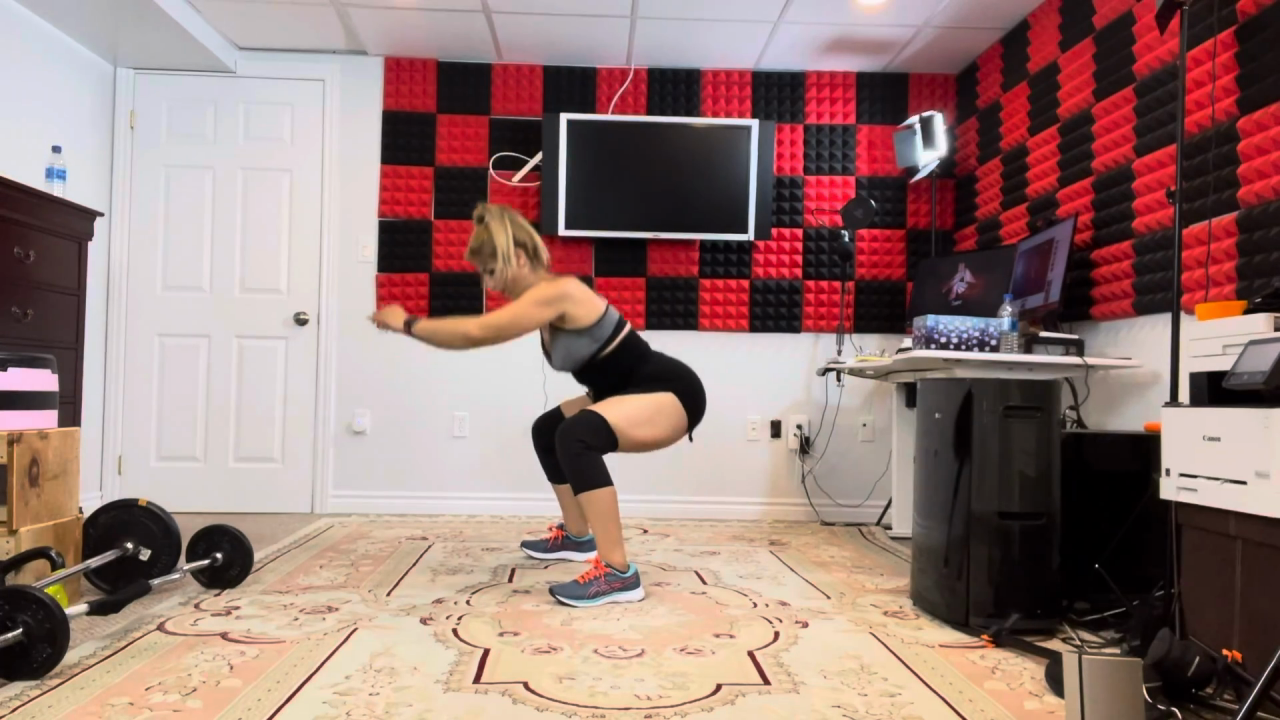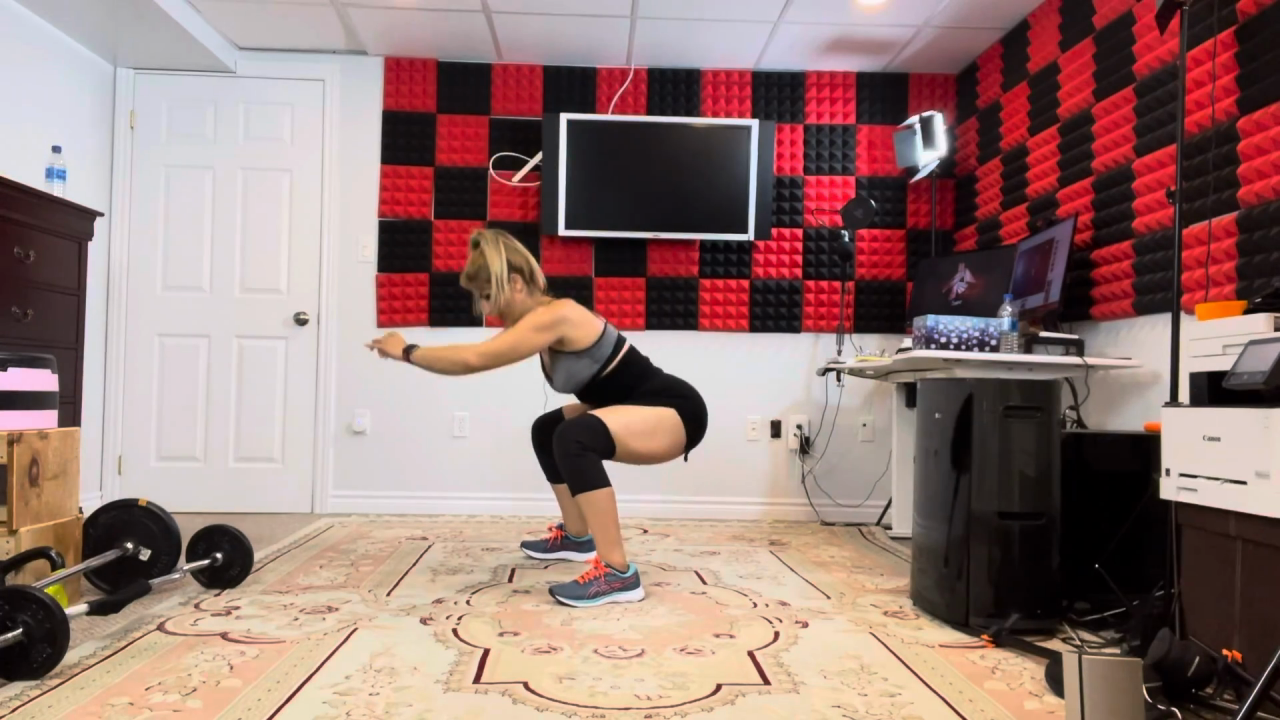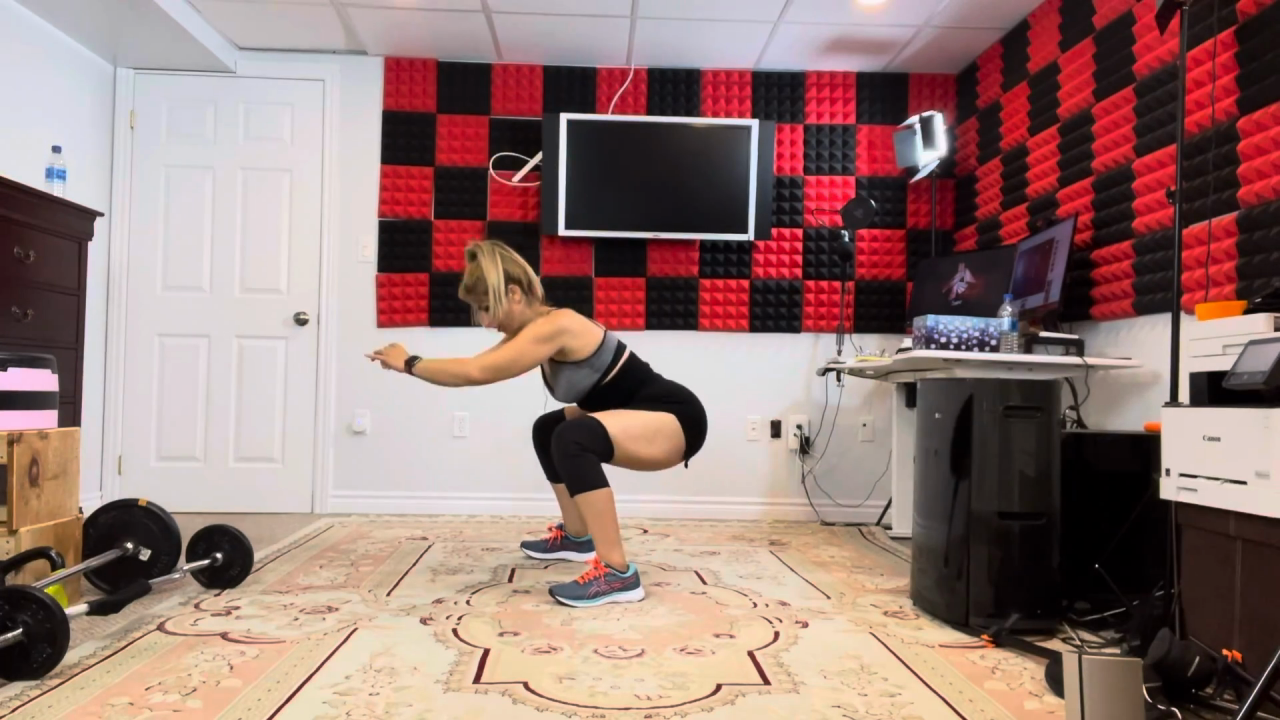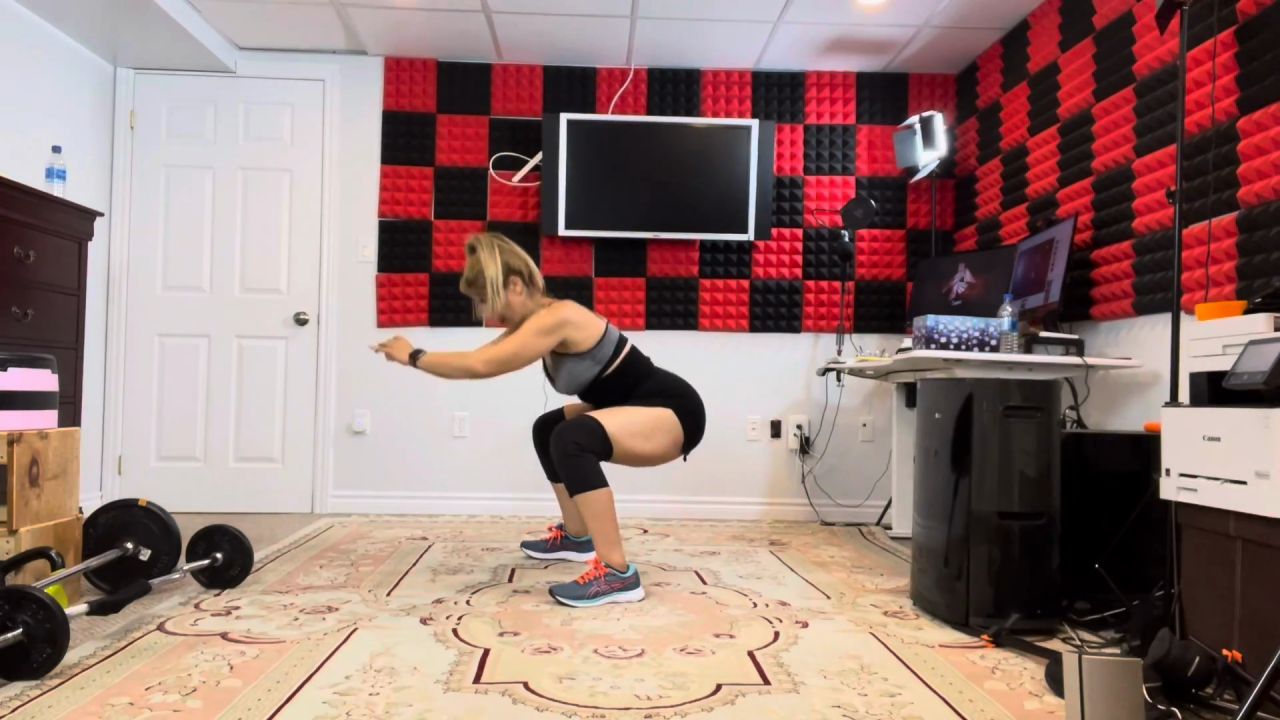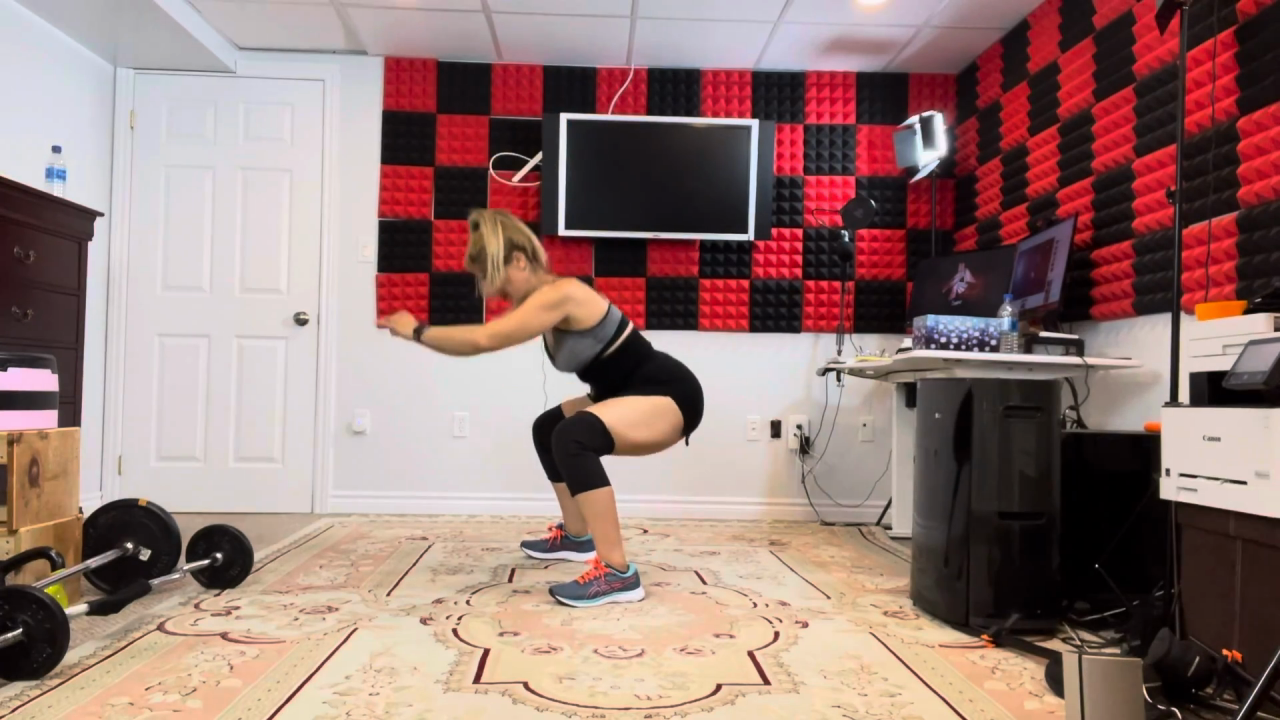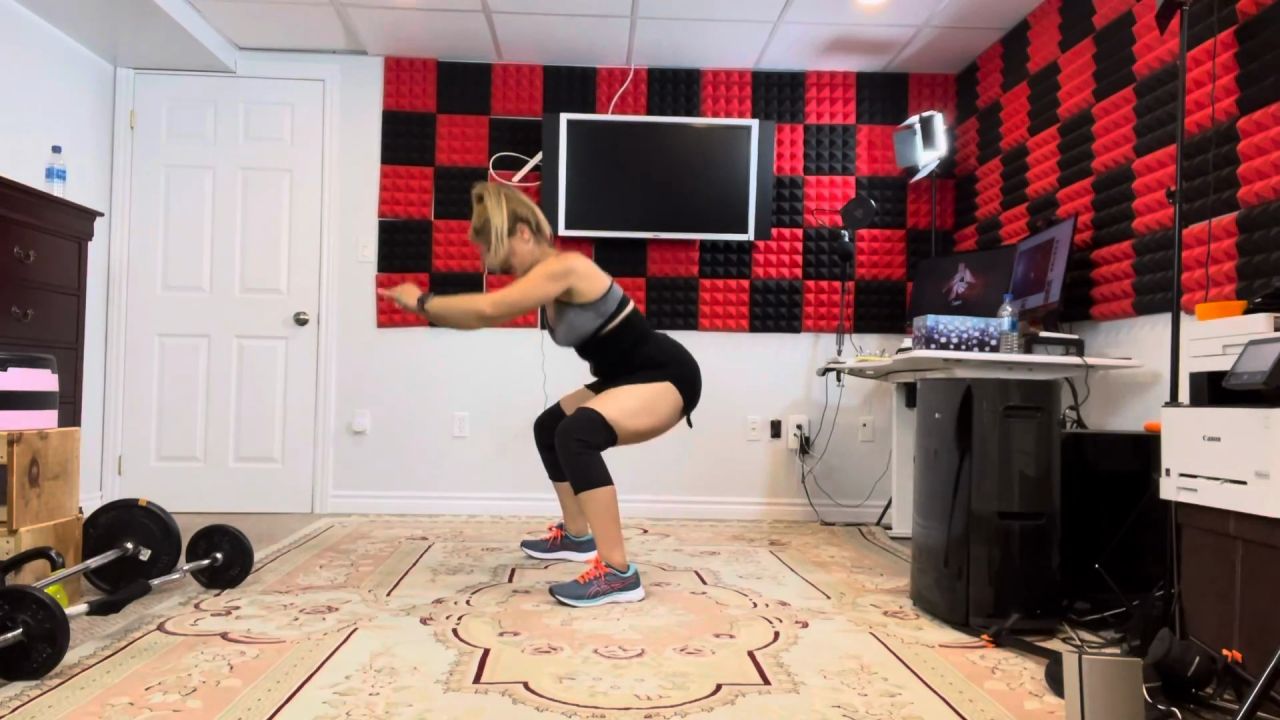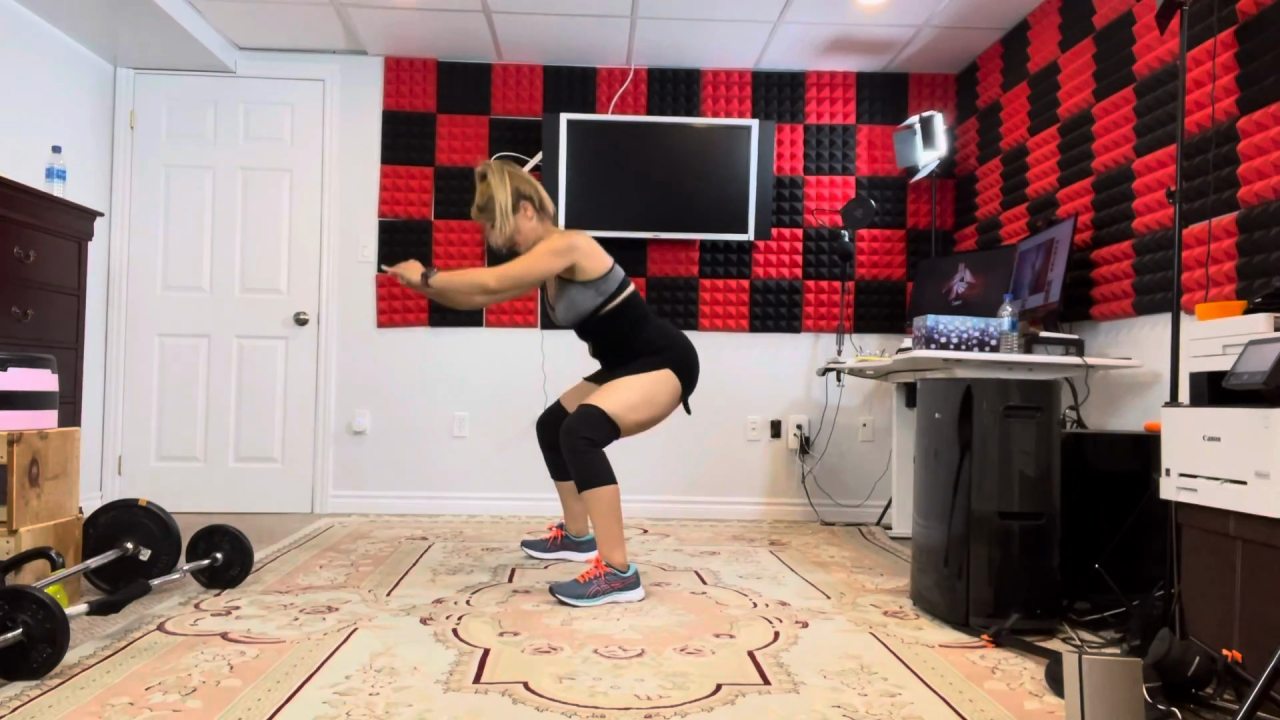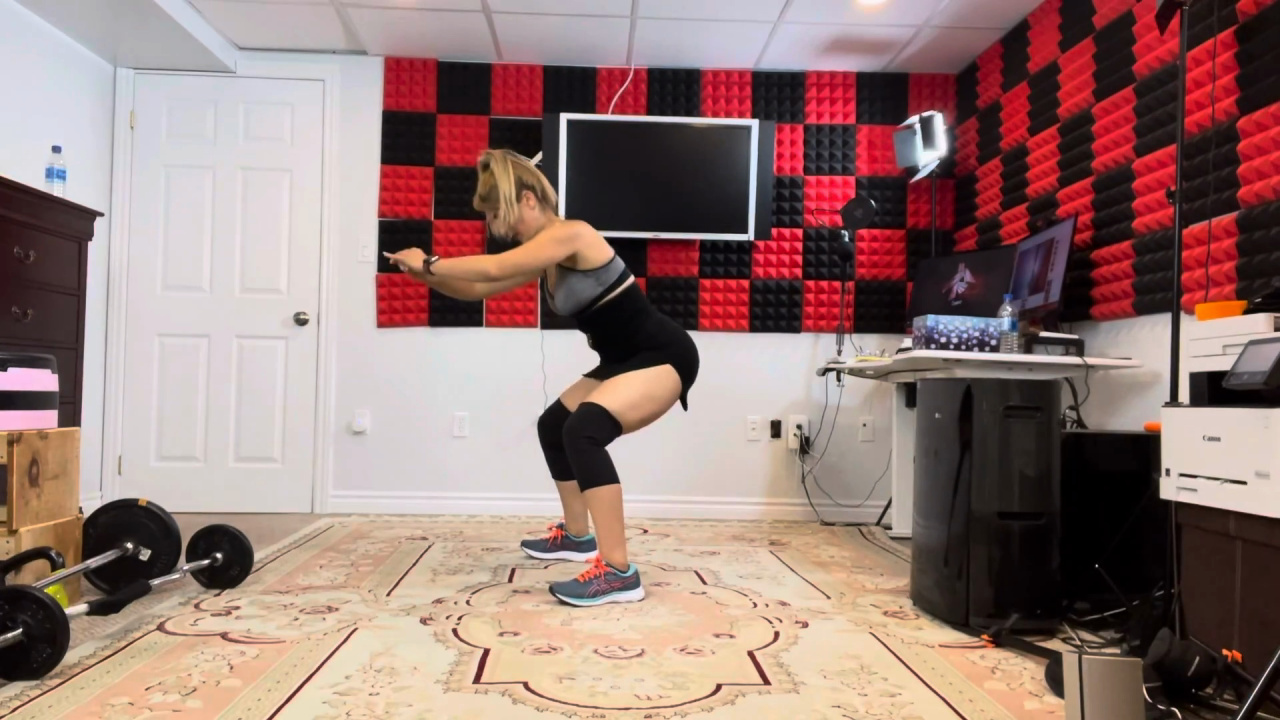
dt=0.1s
person 1, frame 1
left shoulder: (559, 292)
right shoulder: (542, 301)
left elbow: (478, 332)
right elbow: (479, 333)
left wrist: (410, 324)
right wrist: (416, 323)
left hip: (672, 392)
right hip: (636, 390)
left knee: (576, 436)
right knee: (548, 432)
left ankle: (618, 571)
right ankle: (577, 534)
person 1, frame 2
left shoulder: (556, 316)
right shoulder: (536, 322)
left elbow: (476, 358)
right elbow: (477, 357)
left wrist: (409, 351)
right wrist: (412, 352)
left hip: (675, 412)
right hip: (640, 408)
left knee: (574, 438)
right knee: (547, 432)
left ankle: (617, 572)
right ankle: (577, 535)
person 1, frame 3
left shoulder: (556, 326)
right shoulder: (535, 331)
left elbow: (477, 373)
right elbow: (479, 368)
left wrist: (410, 363)
right wrist: (413, 364)
left hip: (675, 417)
right hip: (641, 412)
left knee: (572, 439)
right knee: (547, 432)
left ankle: (617, 572)
right ankle: (577, 535)
person 1, frame 4
left shoulder: (559, 318)
right shoulder: (540, 323)
left elbow: (482, 365)
right elbow: (481, 362)
left wrist: (414, 357)
right wrist: (415, 353)
left hip: (673, 410)
right hip: (639, 407)
left knee: (571, 438)
right knee: (548, 430)
left ankle: (617, 572)
right ankle: (576, 535)
person 1, frame 5
left shoulder: (562, 294)
right shoulder: (541, 302)
left elbow: (485, 339)
right elbow: (486, 335)
left wrist: (418, 331)
right wrist: (421, 331)
left hip: (672, 396)
right hip: (638, 394)
left knee: (573, 438)
right knee: (548, 429)
left ankle: (618, 572)
right ankle: (576, 535)
person 1, frame 6
left shoulder: (566, 266)
right shoulder: (544, 280)
left elbow: (489, 307)
right elbow: (483, 315)
left wrist: (422, 303)
right wrist: (422, 302)
left hip: (667, 375)
right hip: (630, 377)
left knee: (577, 435)
right knee: (550, 428)
left ankle: (617, 572)
right ankle: (577, 535)
person 1, frame 7
left shoulder: (568, 244)
right shoulder: (546, 260)
left elbow: (491, 283)
right elbow: (481, 297)
left wrist: (426, 278)
right wrist: (426, 282)
left hip: (665, 362)
right hip: (630, 364)
left knee: (581, 432)
right knee: (552, 425)
left ankle: (618, 571)
right ankle: (577, 535)
person 1, frame 8
left shoulder: (571, 234)
right shoulder: (547, 254)
left elbow: (493, 269)
right elbow: (479, 289)
left wrist: (428, 263)
right wrist: (425, 273)
left hip: (665, 355)
right hip: (628, 360)
left knee: (584, 430)
right knee: (554, 425)
left ankle: (618, 571)
right ankle: (576, 535)
